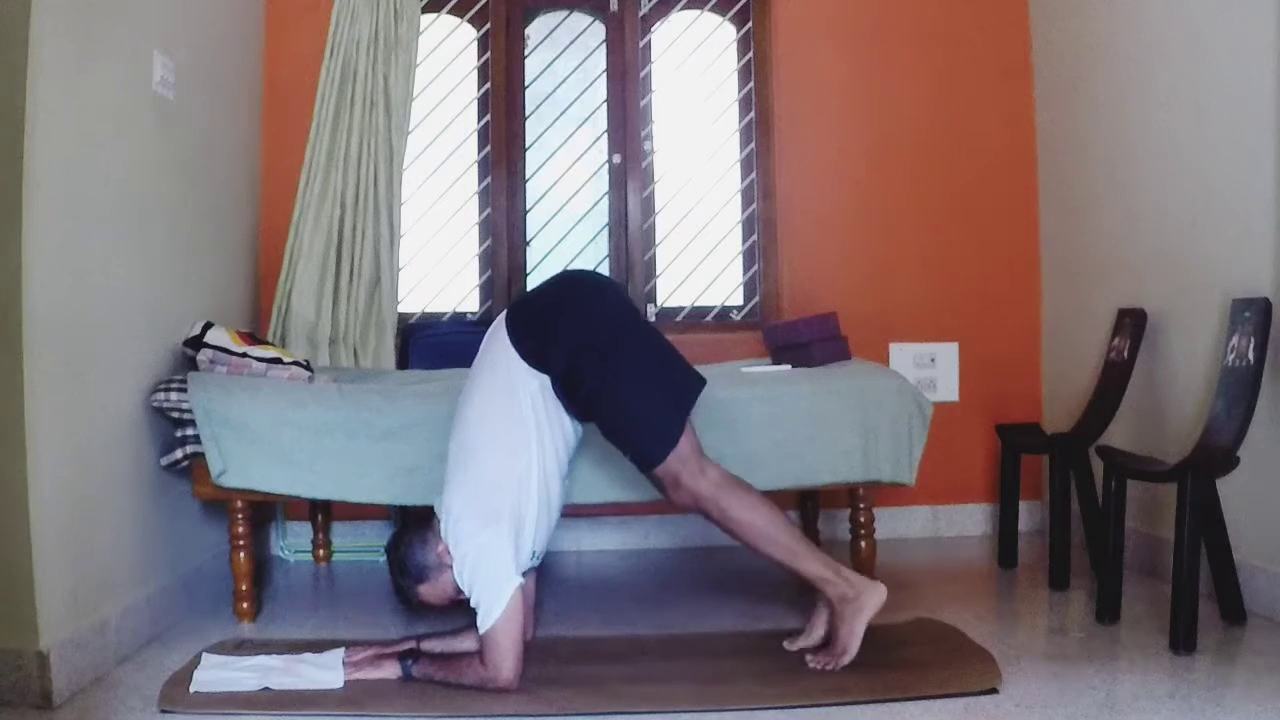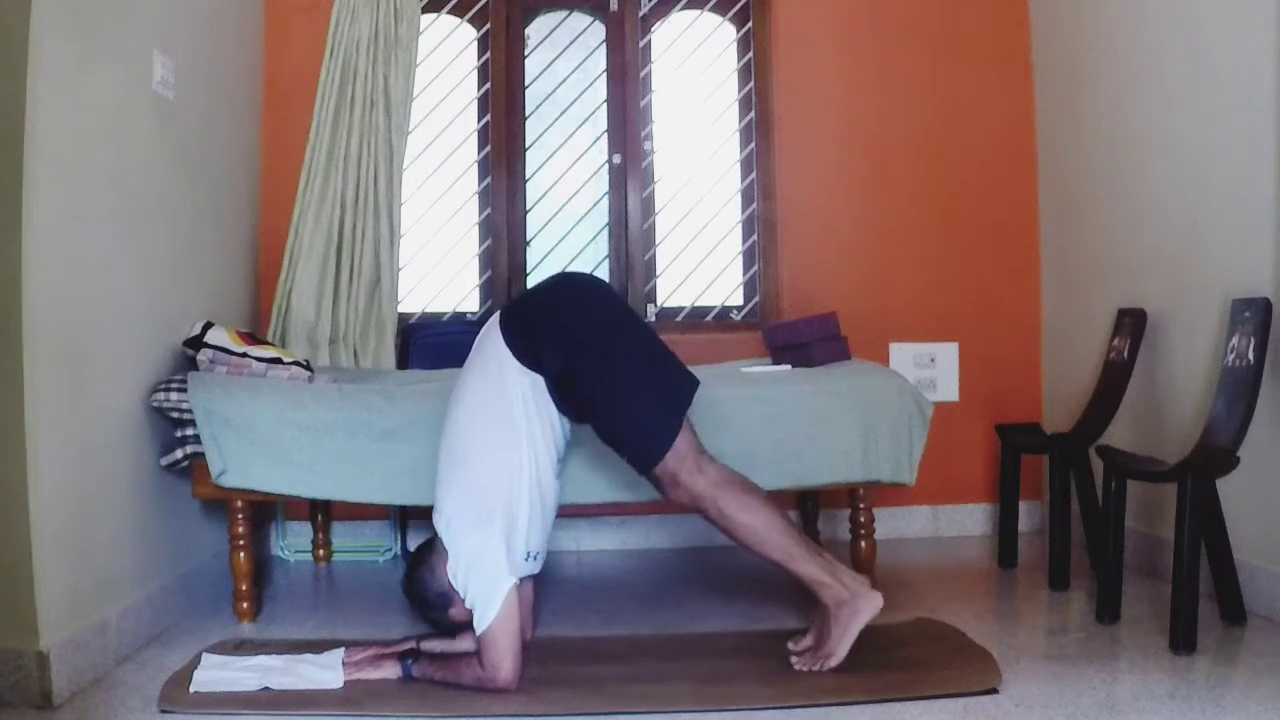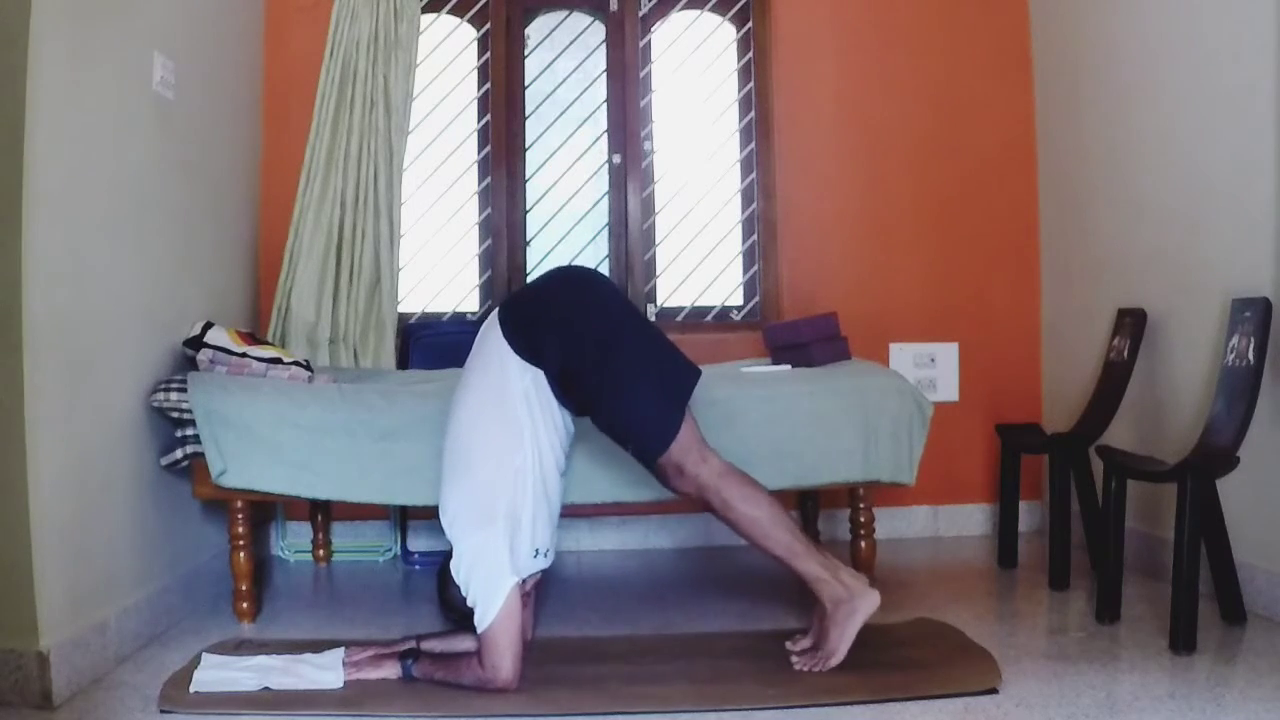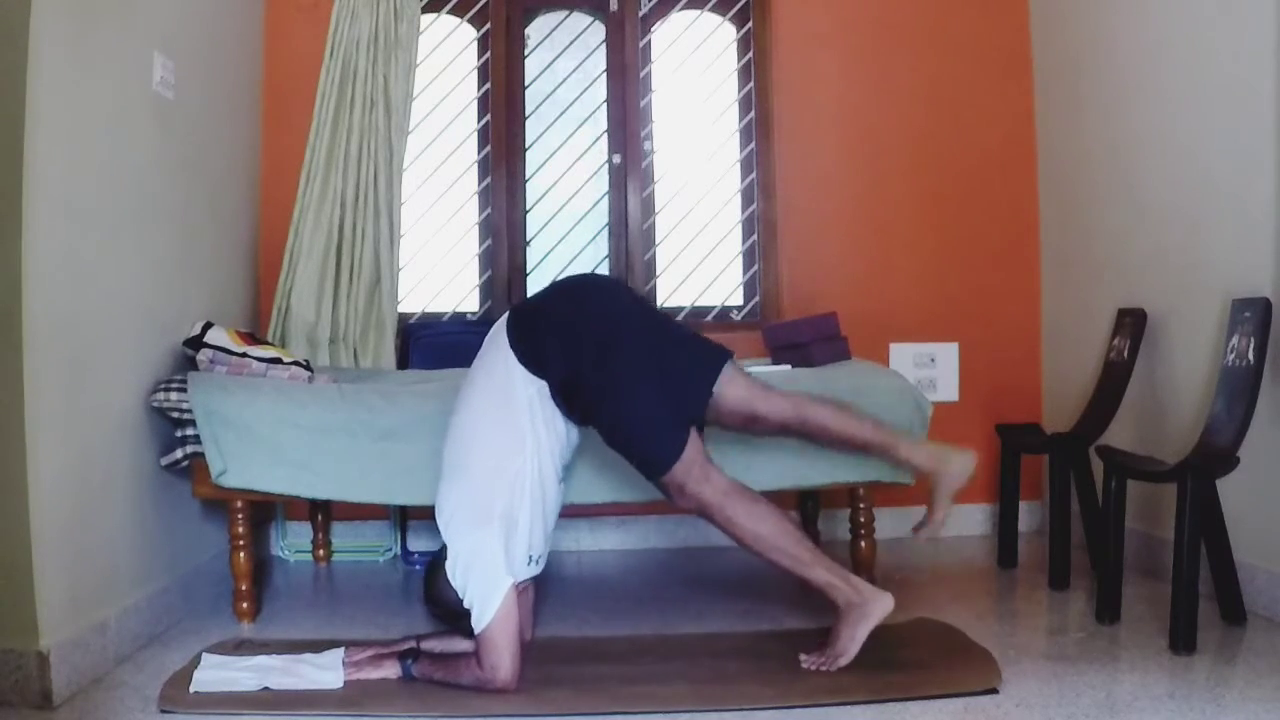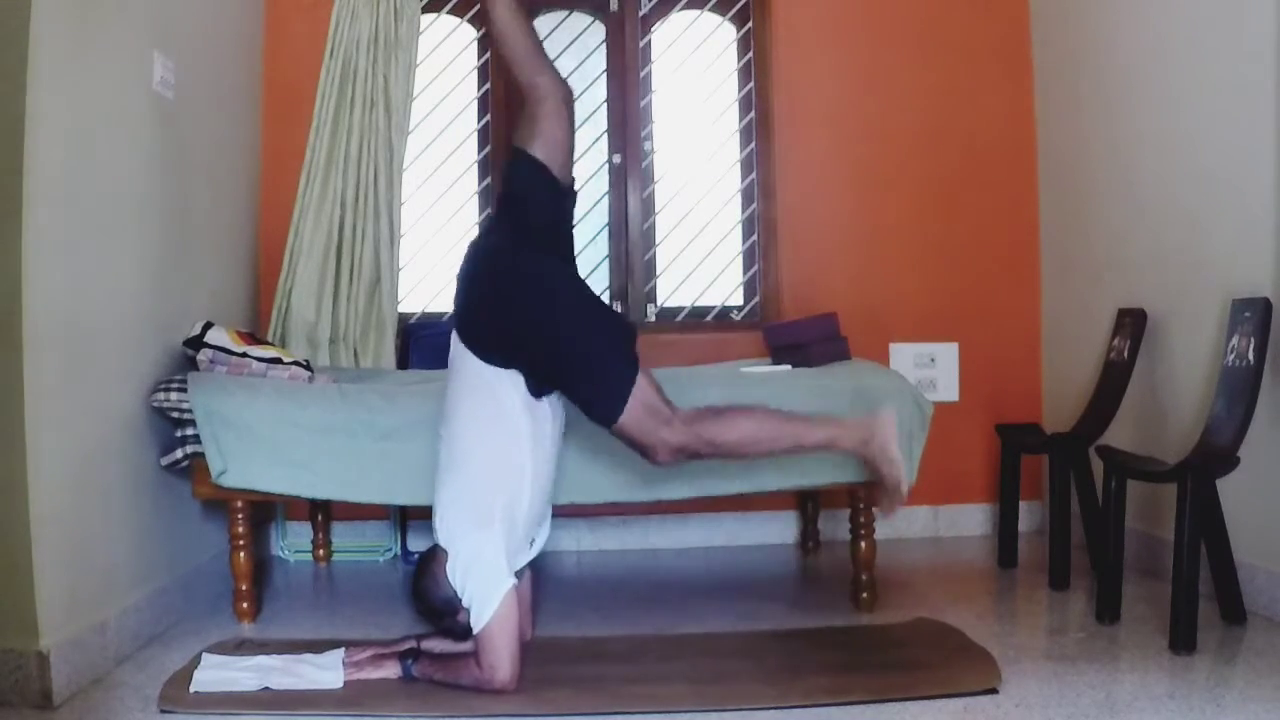
dt=0.5s
person 1, frame 1
left shoulder: (478, 537)
right shoulder: (487, 521)
left elbow: (501, 671)
right elbow: (515, 628)
left wrist: (407, 666)
right wrist: (418, 644)
left knee: (690, 480)
right knee: (687, 478)
left ankle: (844, 590)
right ankle: (832, 583)
person 1, frame 2
left shoulder: (473, 540)
right shoulder: (479, 523)
left elbow: (501, 670)
right elbow: (519, 630)
left wrist: (407, 664)
right wrist: (416, 643)
left hip: (564, 325)
right hip: (558, 324)
left knee: (688, 479)
right knee: (688, 473)
left ankle: (841, 592)
right ankle: (831, 577)
person 1, frame 3
left shoulder: (481, 539)
right shoulder: (488, 523)
left elbow: (501, 672)
right elbow: (517, 630)
left wrist: (407, 664)
right wrist: (417, 642)
left hip: (566, 319)
left knee: (692, 468)
right knee: (686, 470)
left ankle: (839, 590)
right ankle: (830, 580)
person 1, frame 4
left shoulder: (474, 541)
right shoulder: (478, 525)
left elbow: (501, 671)
right elbow: (518, 632)
left wrist: (404, 664)
right wrist: (419, 643)
left hip: (570, 334)
right hip: (578, 320)
left knee: (697, 487)
right knee: (762, 407)
left ankle: (854, 596)
right ankle: (921, 455)
person 1, frame 5
left shoulder: (471, 542)
left elbow: (498, 673)
left wrist: (407, 662)
right wrist: (431, 641)
left hip: (522, 294)
right hip: (515, 281)
left ankle: (852, 431)
